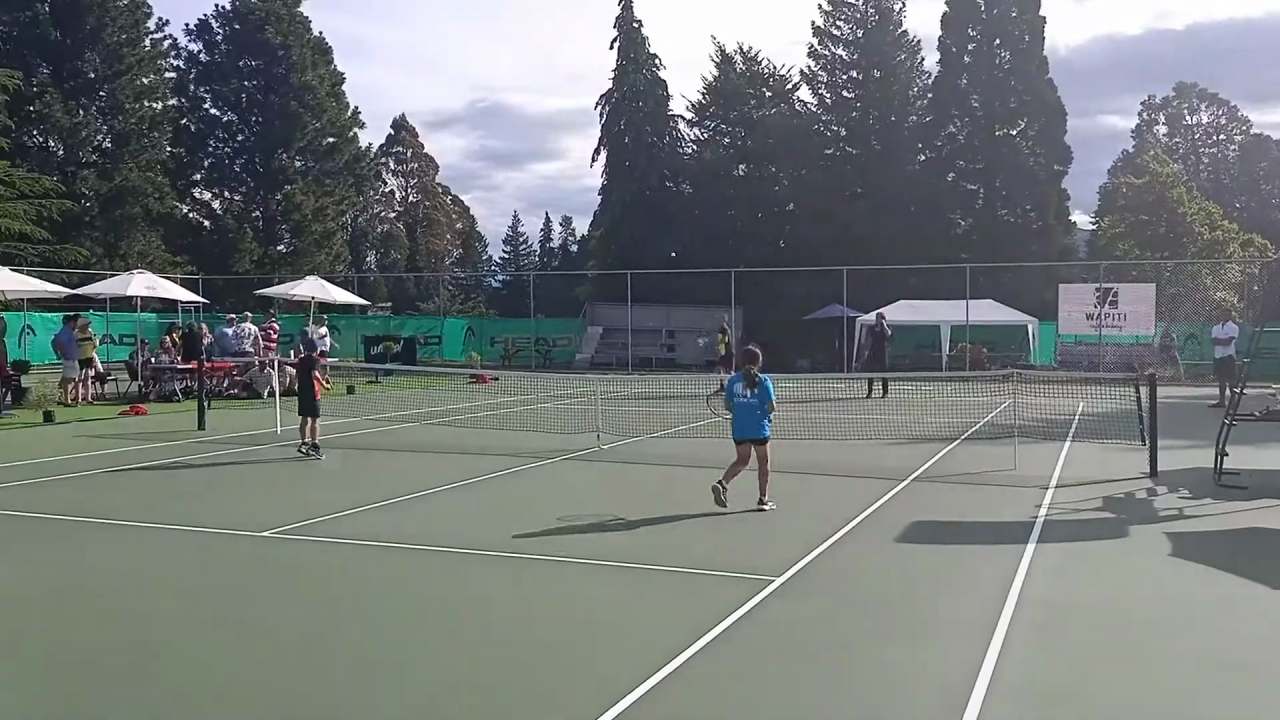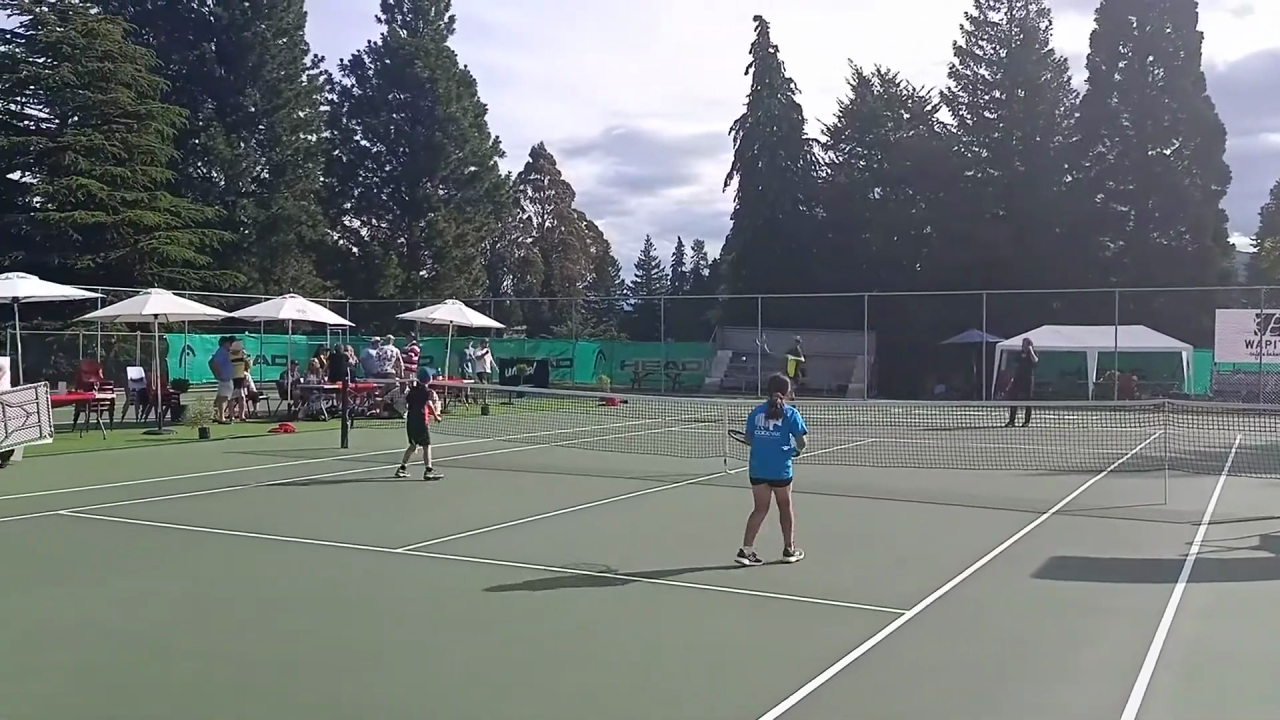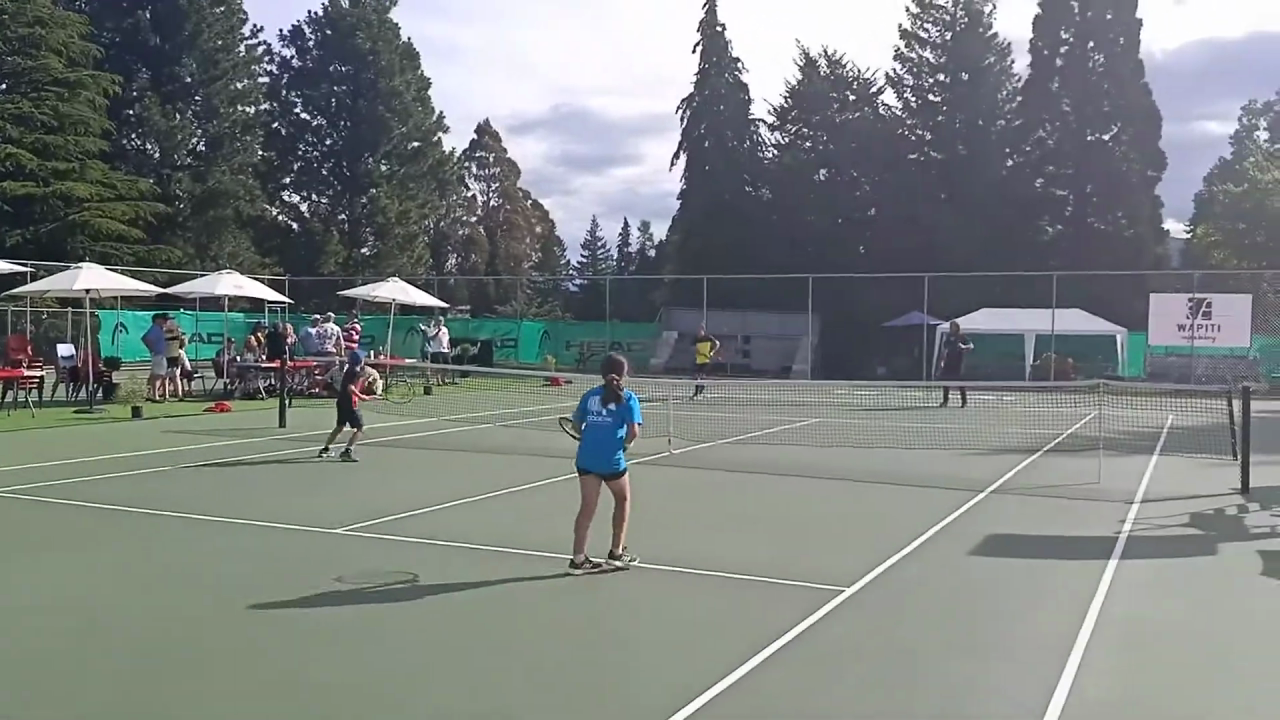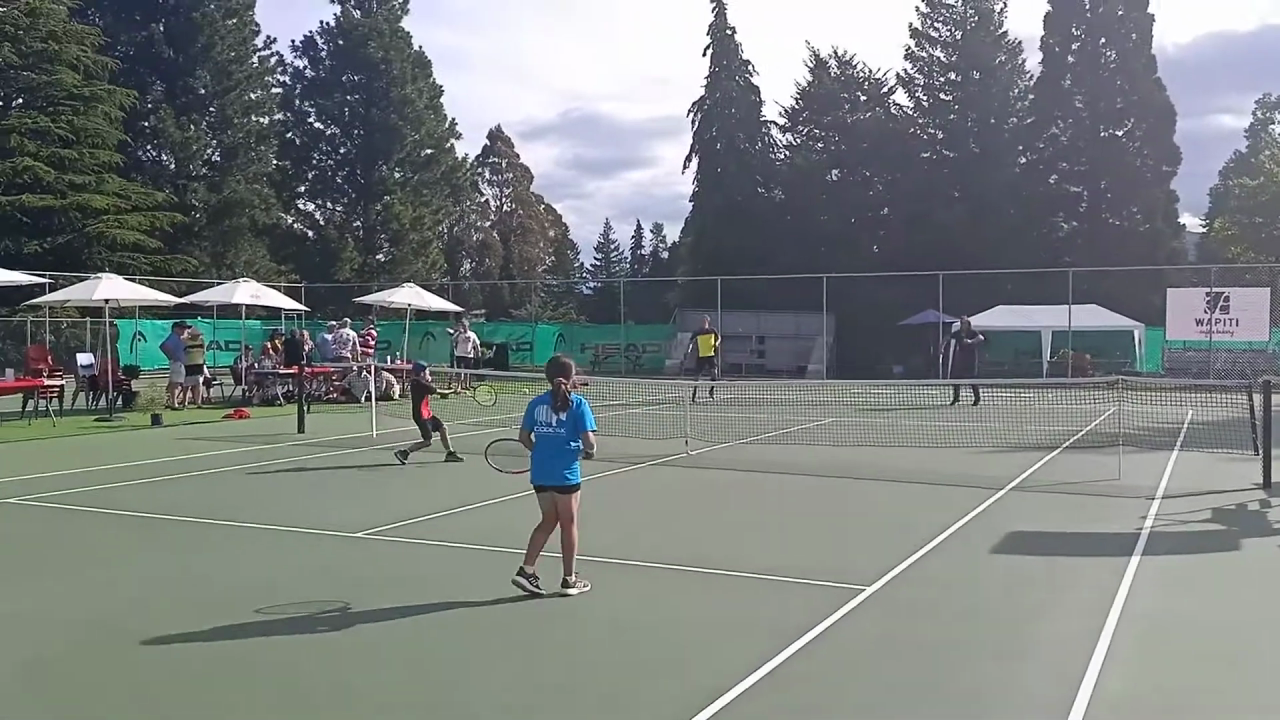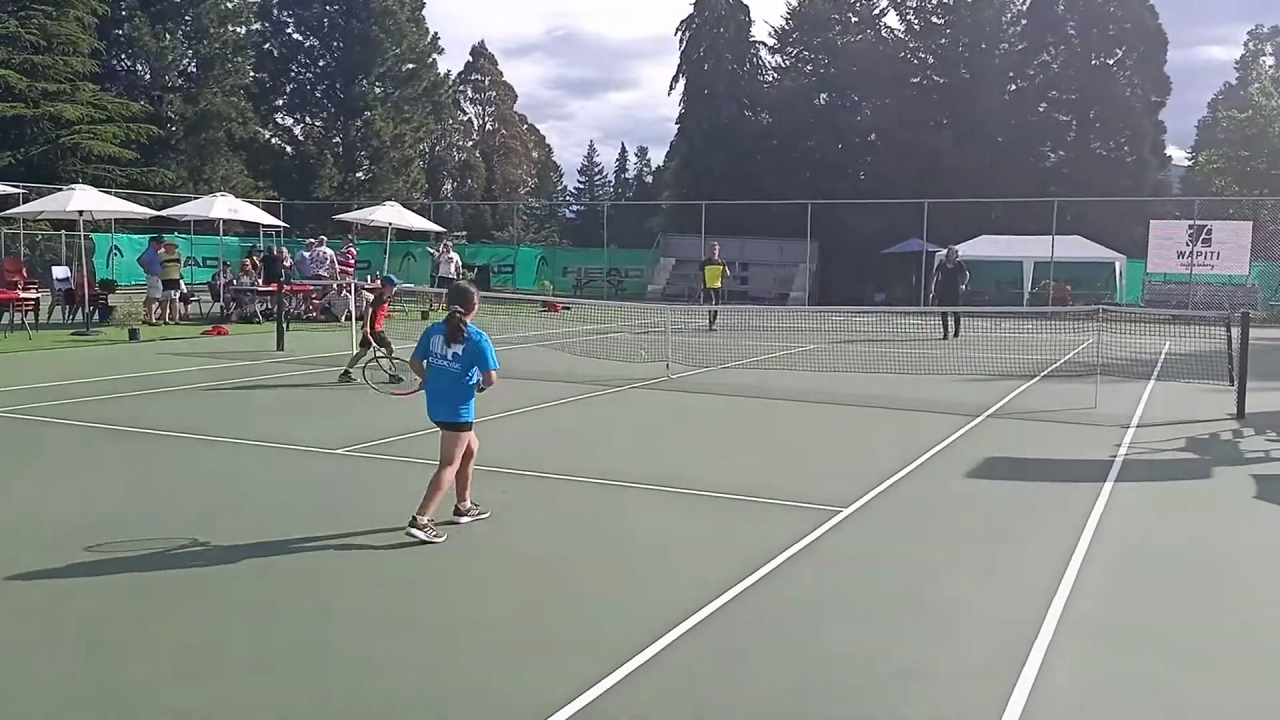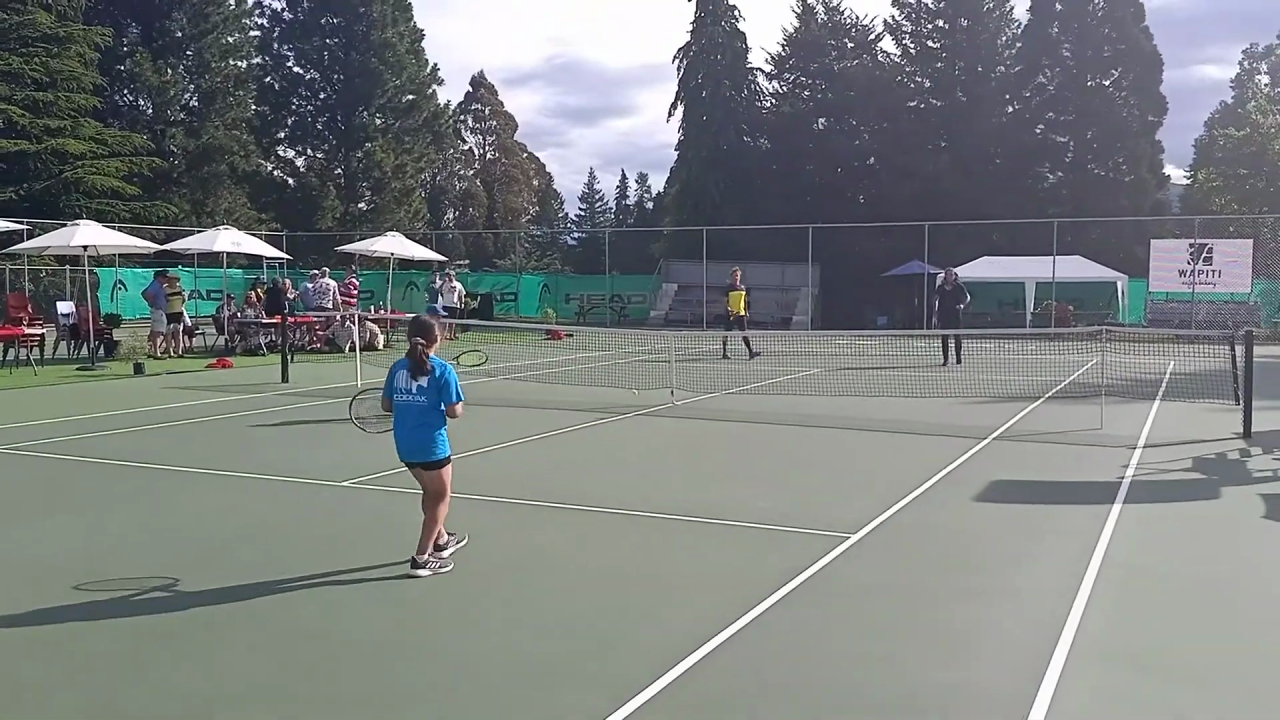
dt=0.7s
person 1, frame 1
left shoulder: (733, 380)
right shoulder: (763, 381)
left elbow: (727, 405)
right elbow: (771, 407)
right wrist: (765, 415)
left hip: (739, 428)
right hip: (758, 429)
left knee: (742, 460)
right knee: (763, 462)
left ankle: (721, 484)
right ankle: (763, 500)
person 1, frame 2
left shoulder: (757, 411)
right shoulder: (791, 413)
left elbow: (750, 438)
right elbow: (801, 442)
right wrist: (795, 450)
left hip: (757, 466)
right hip: (780, 468)
left knee: (760, 508)
right knee: (785, 506)
left ankle: (746, 550)
right ankle: (789, 549)
person 1, frame 3
left shoulder: (590, 395)
right shoulder: (627, 398)
left elbow: (576, 423)
right elbow: (633, 432)
right wrist: (624, 442)
left hip: (586, 458)
right hip: (611, 460)
left knee: (587, 507)
right knee: (622, 501)
left ankle: (578, 559)
right ankle: (617, 552)
person 1, frame 4
left shoulder: (536, 403)
right shoulder: (578, 404)
left elbow: (524, 437)
right elbow: (588, 440)
right wrist: (589, 451)
left hip: (540, 472)
right hip: (565, 472)
left knee: (548, 521)
right knee: (568, 524)
left ankle: (527, 570)
right ankle: (569, 580)
person 1, frame 5
left shoulder: (433, 331)
right shoulder: (479, 339)
left elbow: (415, 363)
right elbow: (489, 380)
right wrist: (480, 384)
left hip: (436, 405)
right hip: (457, 409)
left knee: (470, 449)
right knee: (449, 465)
left ankle: (464, 506)
right ankle: (420, 520)
person 1, frame 6
left shoulder: (397, 367)
right shoulder: (443, 370)
left elbow: (387, 405)
right elbow: (453, 412)
right wrist: (460, 407)
left hip: (405, 444)
right hip: (431, 443)
left knee: (430, 491)
right knee: (441, 497)
left ankle: (440, 540)
right ankle: (421, 558)
